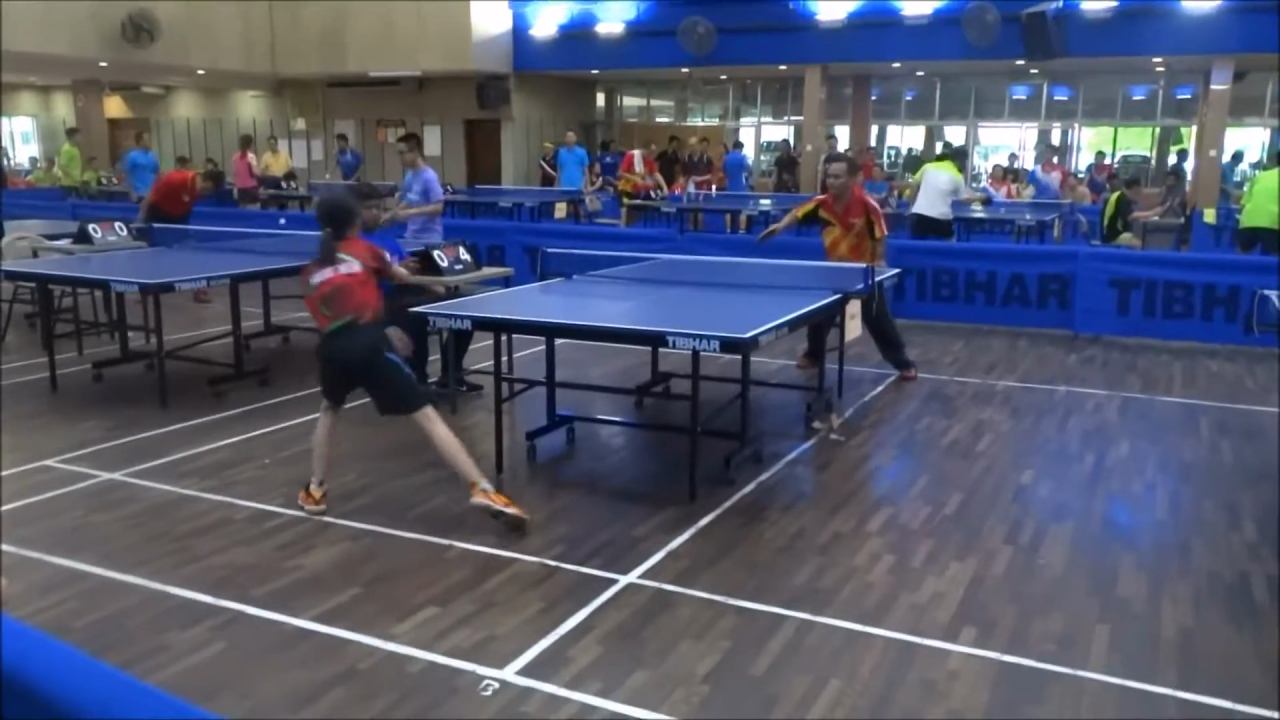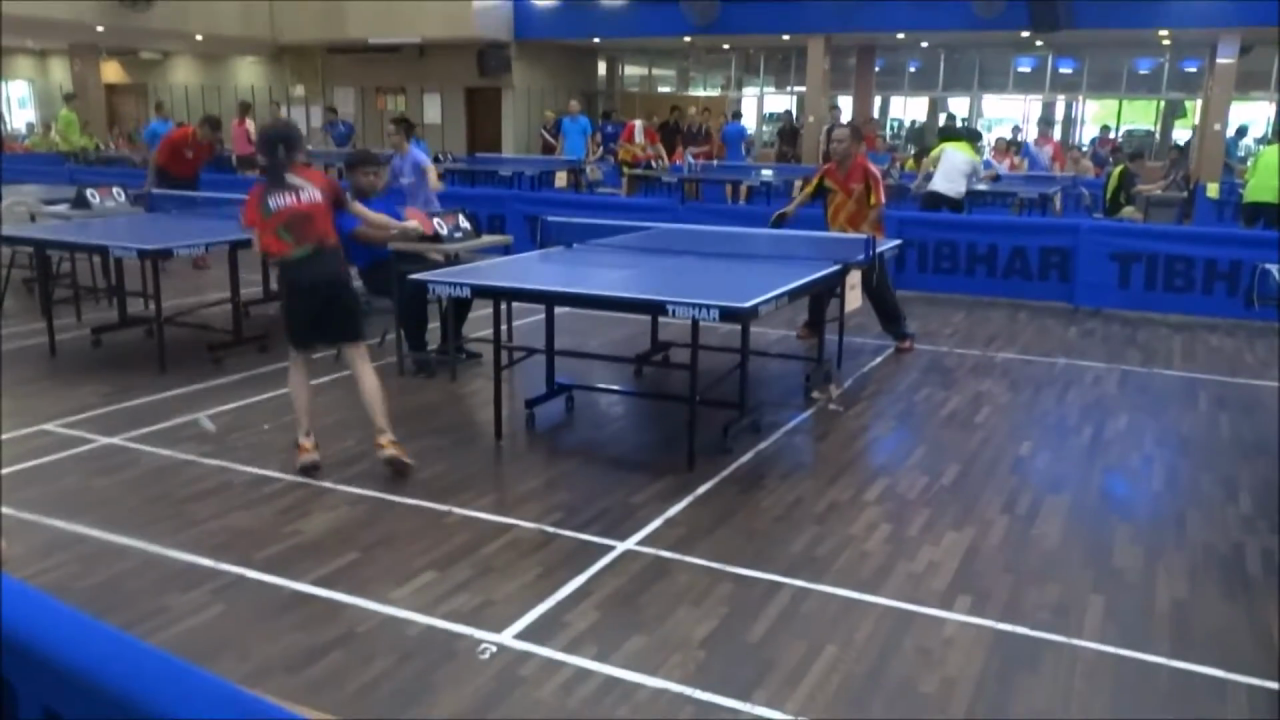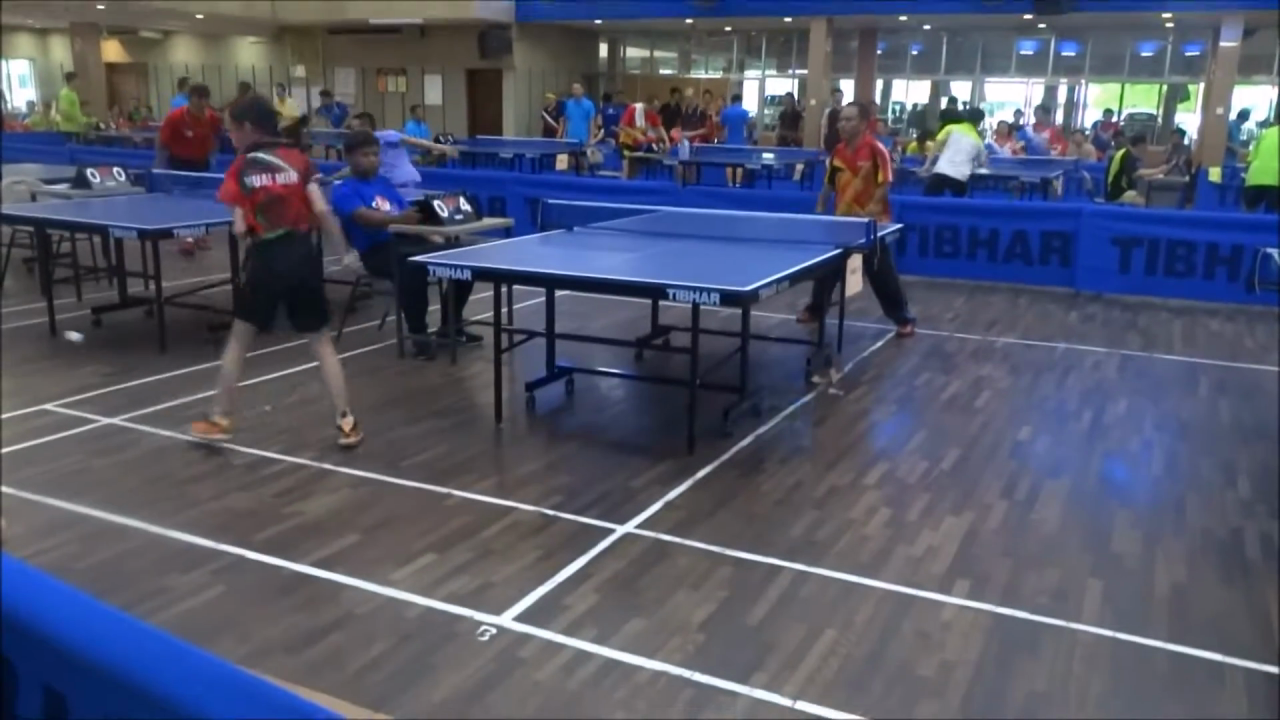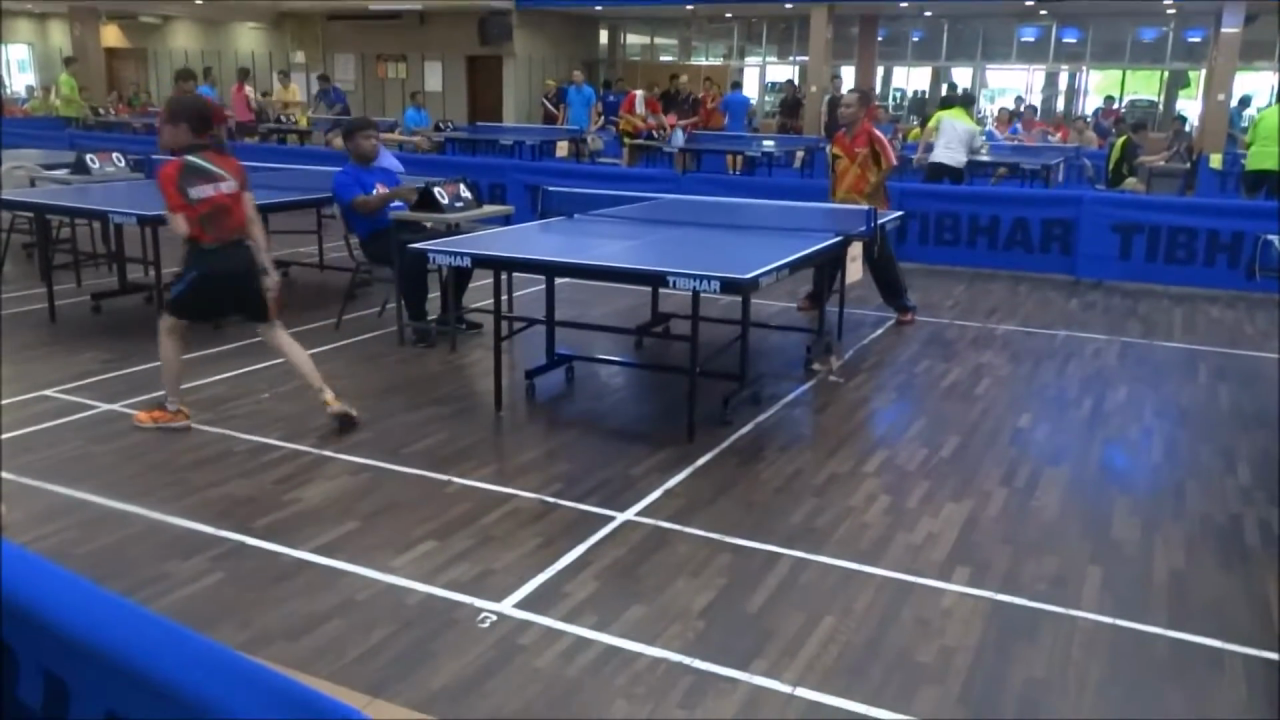
dt=0.2s
person 1, frame 1
left shoulder: (311, 271)
right shoulder: (365, 251)
left elbow: (322, 317)
right elbow: (404, 277)
left hip: (334, 348)
right hip: (369, 343)
left knee: (329, 411)
right knee: (428, 419)
left ankle: (314, 491)
right ankle: (484, 490)
person 1, frame 2
left shoulder: (259, 194)
right shoulder: (321, 180)
left elbow: (262, 249)
right elbow: (366, 217)
right wrist: (406, 226)
left hip: (296, 278)
right hip: (331, 271)
left knee: (298, 362)
right knee: (358, 357)
left ankle: (306, 444)
right ankle: (386, 440)
person 1, frame 3
left shoulder: (238, 169)
right shoulder: (298, 160)
left elbow: (240, 227)
right elbow: (322, 210)
left wrist: (255, 227)
left hip: (266, 258)
right hip: (304, 254)
left knee: (239, 339)
right knee: (322, 342)
left ankle: (218, 420)
right ankle: (346, 423)
person 1, frame 4
left shoulder: (171, 172)
right shoulder: (230, 165)
left elbow: (182, 231)
right elbow: (252, 221)
left wrist: (170, 220)
right wrist: (268, 270)
left hip: (205, 263)
right hip: (240, 259)
left knee: (168, 328)
right knee: (275, 333)
left ankle: (172, 409)
right ankle: (330, 399)
person 2, frame 1
left shoulder: (866, 204)
right shoulder: (822, 203)
left elbow: (879, 237)
right elbow: (798, 214)
left wrist: (877, 264)
right wrist: (781, 225)
left knee: (878, 318)
left ankle: (903, 363)
right ankle: (814, 355)
person 2, frame 2
left shoulder: (868, 171)
right shoulder: (827, 171)
left elbow: (877, 206)
right elbow: (809, 192)
left wrist: (865, 231)
right wrist: (792, 208)
left knee: (878, 288)
left ankle: (901, 334)
right ankle: (814, 325)
person 2, frame 3
left shoulder: (876, 149)
right shoulder: (838, 151)
left elbow: (885, 184)
left wrist: (872, 209)
right wrist: (820, 206)
left hip: (872, 222)
left knee: (881, 273)
left ankle: (903, 318)
right ankle: (815, 309)
person 2, frame 4
left shoulder: (873, 136)
right shoulder: (838, 138)
left elbow: (888, 167)
left wrist: (872, 189)
right wrist: (832, 197)
left hip: (869, 209)
left knee: (881, 260)
left ankle: (903, 306)
right ankle: (816, 297)
person 3, frame 1
left shoulder: (386, 235)
right shoulder: (348, 242)
left elbow: (408, 267)
right elbow: (366, 269)
right wrist: (396, 269)
left hip: (403, 289)
right hip: (379, 300)
left knee: (454, 303)
right knee: (413, 315)
left ankle: (451, 373)
right ankle: (418, 378)
person 3, frame 2
left shoulder: (386, 201)
right shoulder: (346, 209)
right elbow: (365, 235)
right wrist: (398, 236)
left hip: (407, 258)
right hip: (377, 269)
right knee: (413, 286)
left ankle: (451, 342)
right ankle: (417, 351)
person 3, frame 3
left shoulder: (385, 184)
right shoulder: (345, 190)
left elbow: (407, 214)
right elbow: (364, 218)
right wrist: (397, 218)
left hip: (408, 241)
right hip: (378, 250)
right knee: (414, 268)
left ankle: (451, 325)
right ankle: (418, 334)
person 3, frame 4
left shoulder: (386, 172)
right shoulder: (345, 178)
left elbow: (409, 201)
right elbow: (363, 205)
right wrist: (393, 195)
left hip: (409, 228)
right hip: (379, 238)
right knee: (414, 255)
left ankle: (450, 313)
right ankle: (418, 322)
